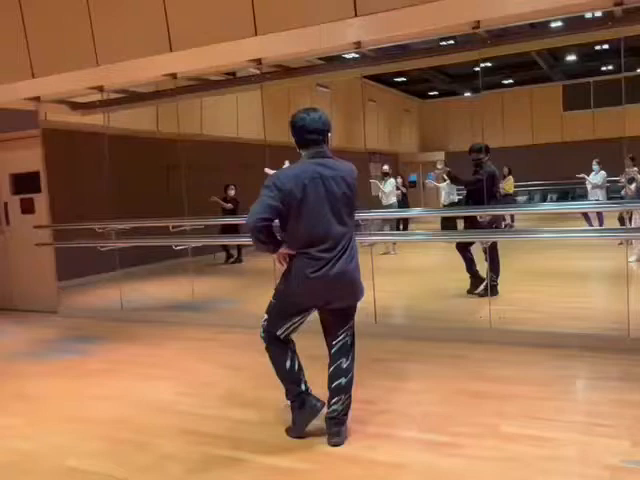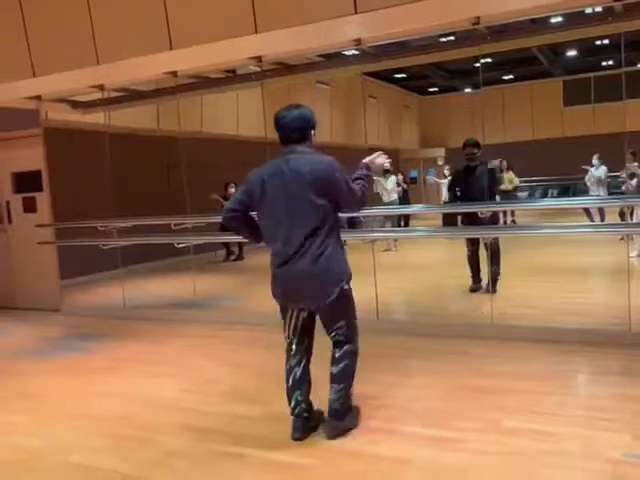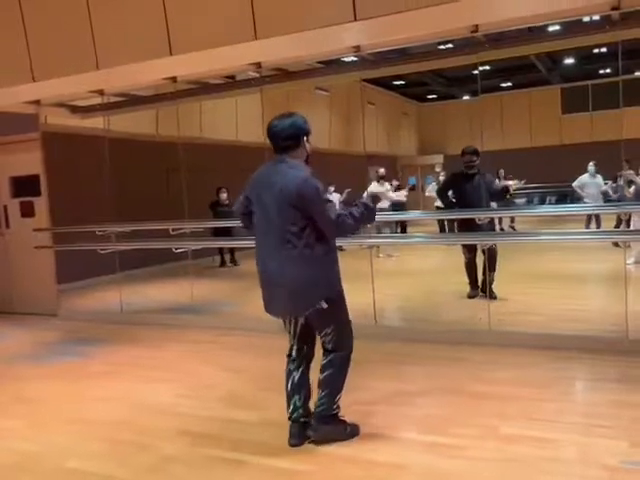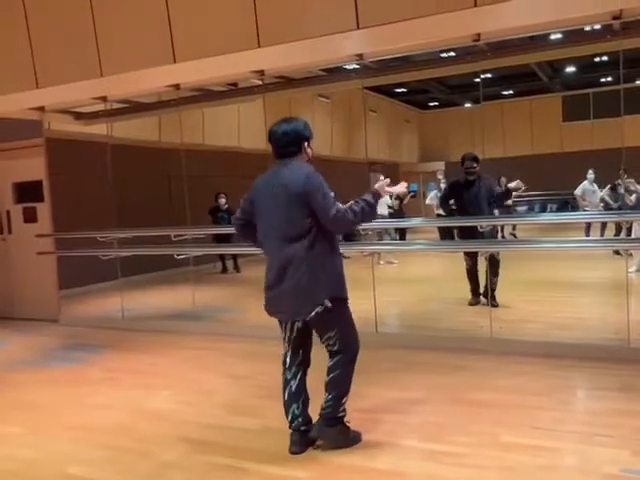
dt=0.5s
person 1, frame 1
left shoulder: (285, 180)
right shoulder: (349, 172)
left elbow: (256, 223)
left wrist: (276, 246)
left hip: (302, 278)
right hip: (344, 278)
left knee: (273, 334)
right knee: (341, 350)
left ankle: (302, 402)
right ankle: (336, 423)
person 1, frame 2
left shoulder: (260, 176)
right shoulder: (325, 167)
left elbow: (231, 214)
right elbow: (353, 201)
right wrist: (365, 170)
left hip: (287, 278)
right hip: (327, 274)
left knee: (297, 347)
right knee: (344, 340)
left ankle: (302, 418)
right ankle: (340, 414)
person 1, frame 3
left shoulder: (258, 180)
right shoulder: (302, 179)
left elbow: (247, 218)
right elbow: (335, 226)
right wrist: (372, 201)
left hip: (277, 284)
right hip: (313, 283)
left knee: (299, 349)
right knee: (338, 347)
left ankle: (298, 423)
right ankle: (325, 422)
person 1, frame 4
left shoulder: (262, 184)
right shoulder: (305, 176)
left elbow: (243, 225)
right elbow: (337, 219)
right wrist: (374, 196)
left hip: (281, 288)
right hip: (317, 285)
left knee: (294, 359)
right knee: (344, 349)
left ankle: (300, 431)
right ankle: (330, 423)
person 2, frame 1
left shoulder: (489, 171)
right shoulder: (479, 171)
left elbow: (468, 183)
left wrist: (450, 174)
left hip: (489, 218)
right hip: (476, 218)
left knee: (490, 252)
right knee: (462, 245)
left ankle: (492, 285)
right ankle: (476, 278)
person 2, frame 2
left shoulder: (487, 168)
right shoulder: (461, 172)
left elbow: (495, 187)
right elbow: (452, 189)
left wrist: (492, 170)
right wrist: (456, 201)
left hip: (487, 215)
right hip: (469, 215)
left knee: (492, 247)
right knee: (471, 249)
left ankle: (493, 280)
right ankle: (476, 280)
person 2, frame 3
left shoulder: (486, 178)
right shoulder: (455, 178)
left elbow: (495, 196)
right elbow: (441, 192)
left wrist: (506, 188)
right wrist: (452, 206)
left hip: (485, 222)
right hip: (466, 223)
left knee: (491, 253)
right knee: (469, 256)
left ankle: (487, 286)
right ankle: (474, 286)
person 2, frame 4
left shoulder: (487, 182)
right shoulder: (456, 185)
left elbow: (497, 200)
right elbow: (443, 201)
left hip: (487, 229)
right hip: (467, 231)
left knee: (493, 259)
right knee: (470, 264)
left ankle: (490, 293)
right ankle: (475, 294)
